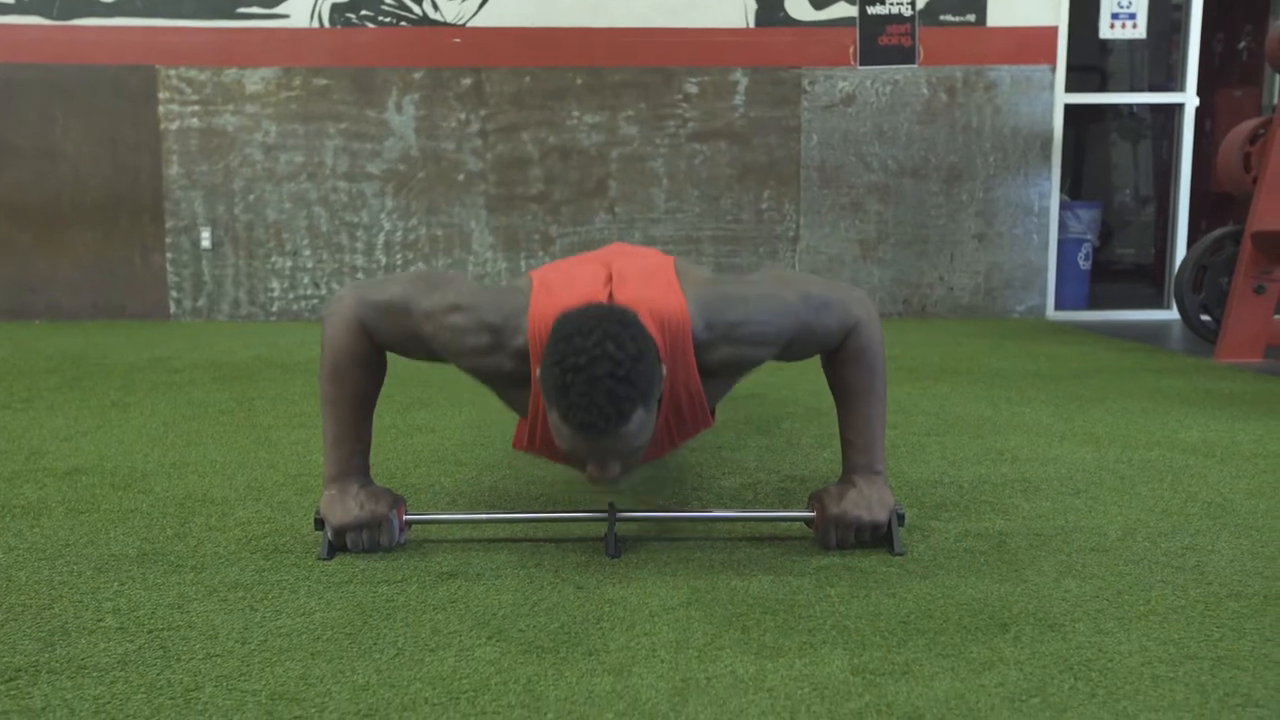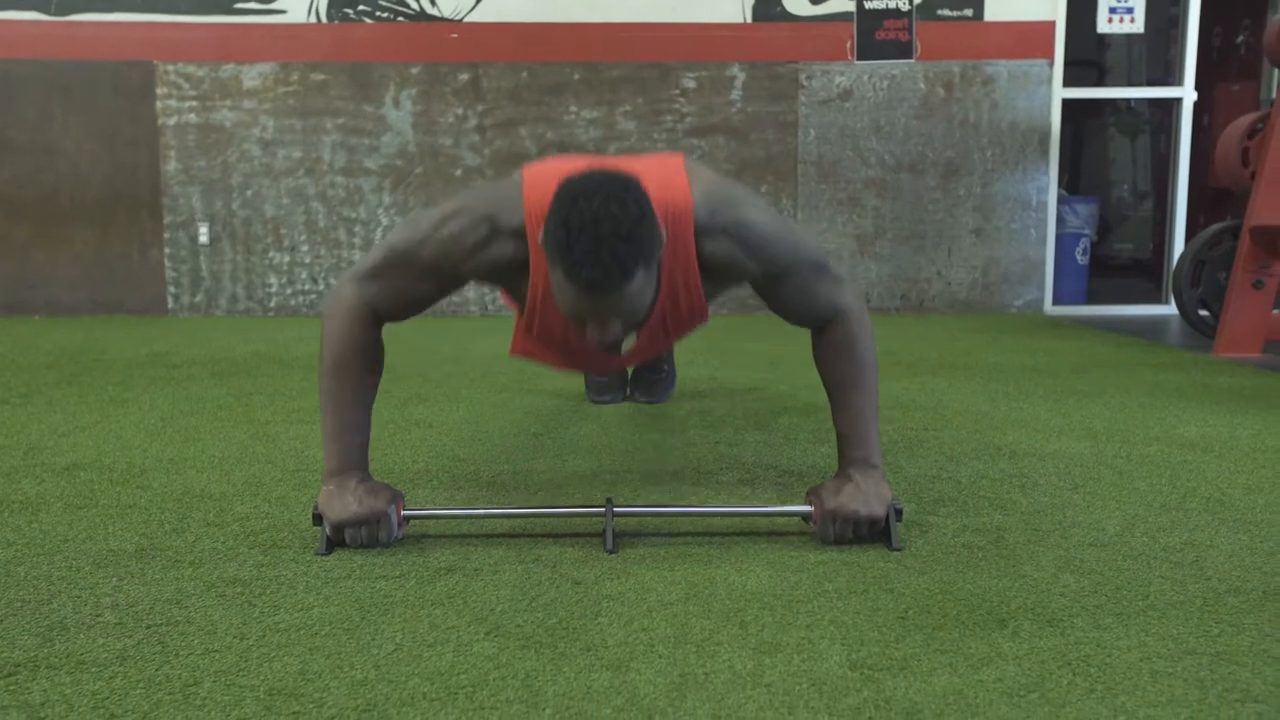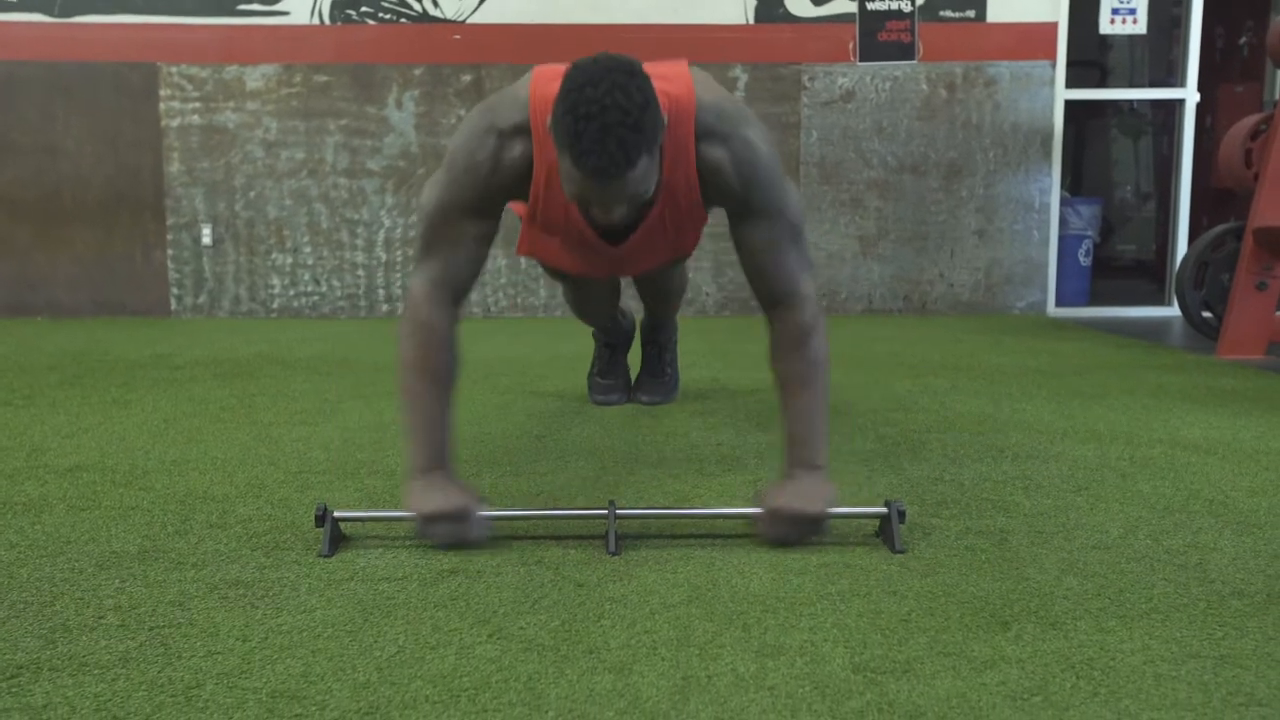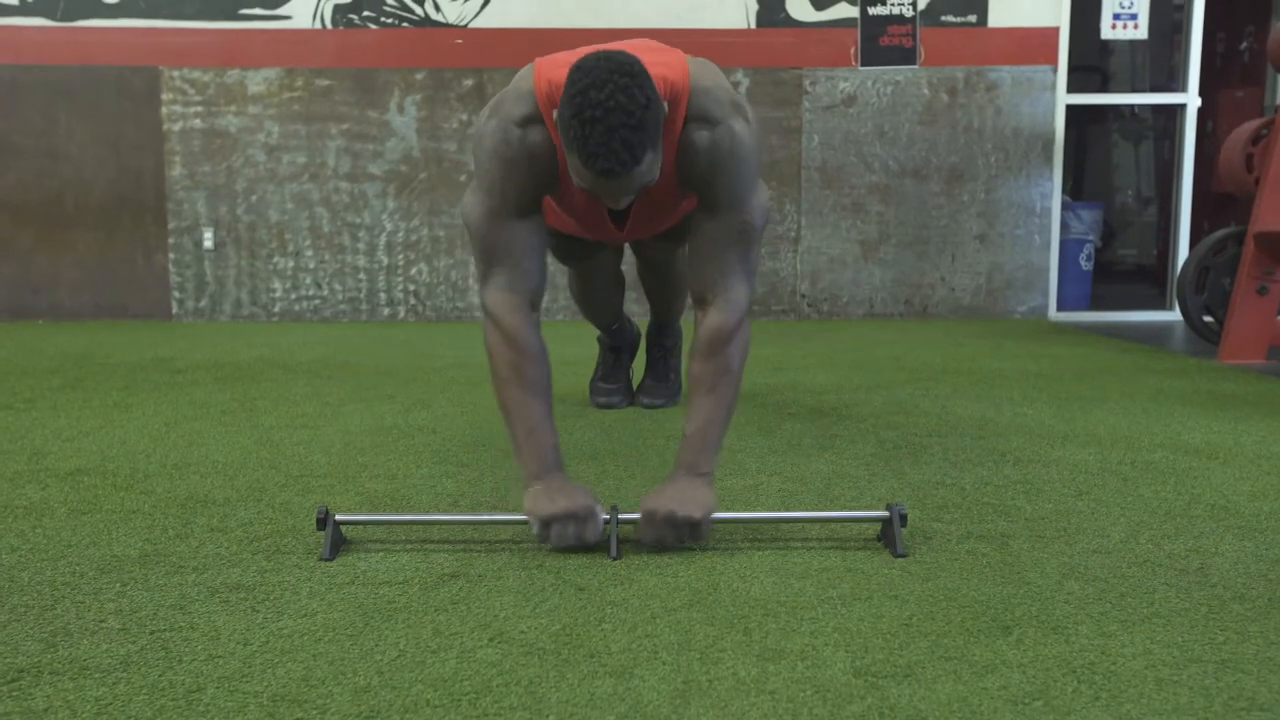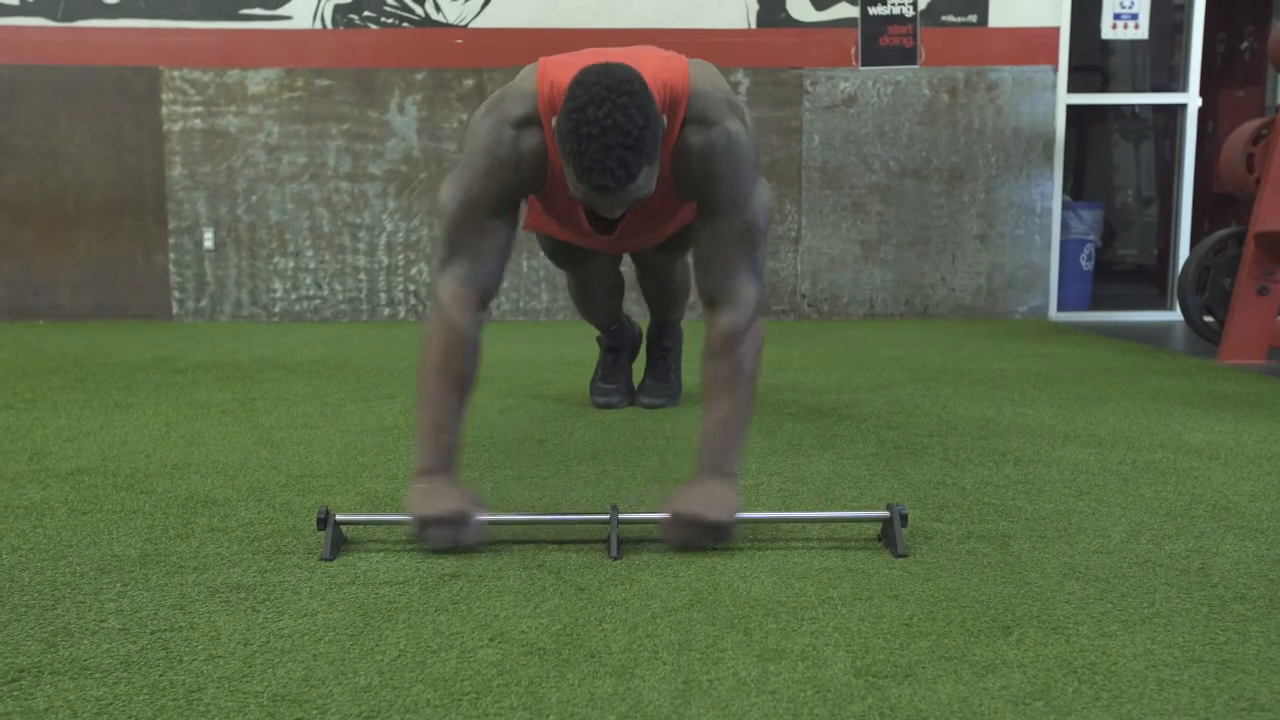
dt=0.2s
person 1, frame 1
left shoulder: (716, 328)
right shoulder: (502, 334)
left elbow: (855, 315)
right elbow: (350, 310)
left wrist: (865, 477)
right wrist: (346, 483)
person 1, frame 2
left shoulder: (722, 227)
right shoulder: (495, 228)
left elbow: (842, 314)
right elbow: (351, 302)
left wrist: (861, 468)
right wrist: (345, 475)
right hip: (547, 270)
left ankle: (653, 354)
right ankle: (597, 359)
person 1, frame 3
left shoulder: (728, 142)
right shoulder: (498, 139)
left elbow: (791, 300)
right elbow: (431, 294)
left wrist: (808, 467)
right wrist: (428, 470)
left ankle: (660, 336)
right ankle: (610, 337)
person 1, frame 4
left shoulder: (717, 127)
right shoulder: (514, 130)
left elbow: (726, 302)
right elbow: (506, 301)
left wrist: (692, 474)
right wrist: (542, 477)
left ankle: (665, 337)
right ankle: (615, 340)
person 1, frame 5
left shoulder: (713, 131)
right shoulder: (510, 134)
left elbow: (733, 304)
right elbow: (461, 297)
left wrist: (716, 474)
right wrist: (433, 473)
left ankle: (667, 338)
right ankle: (615, 341)
